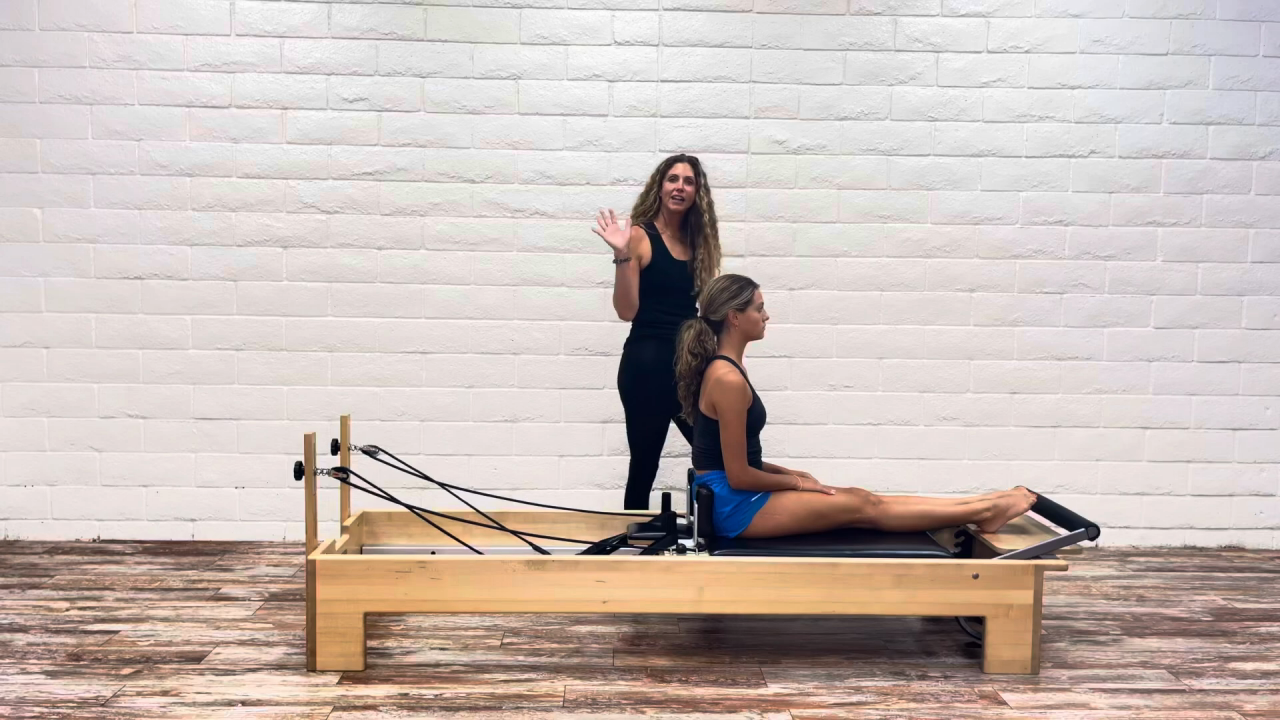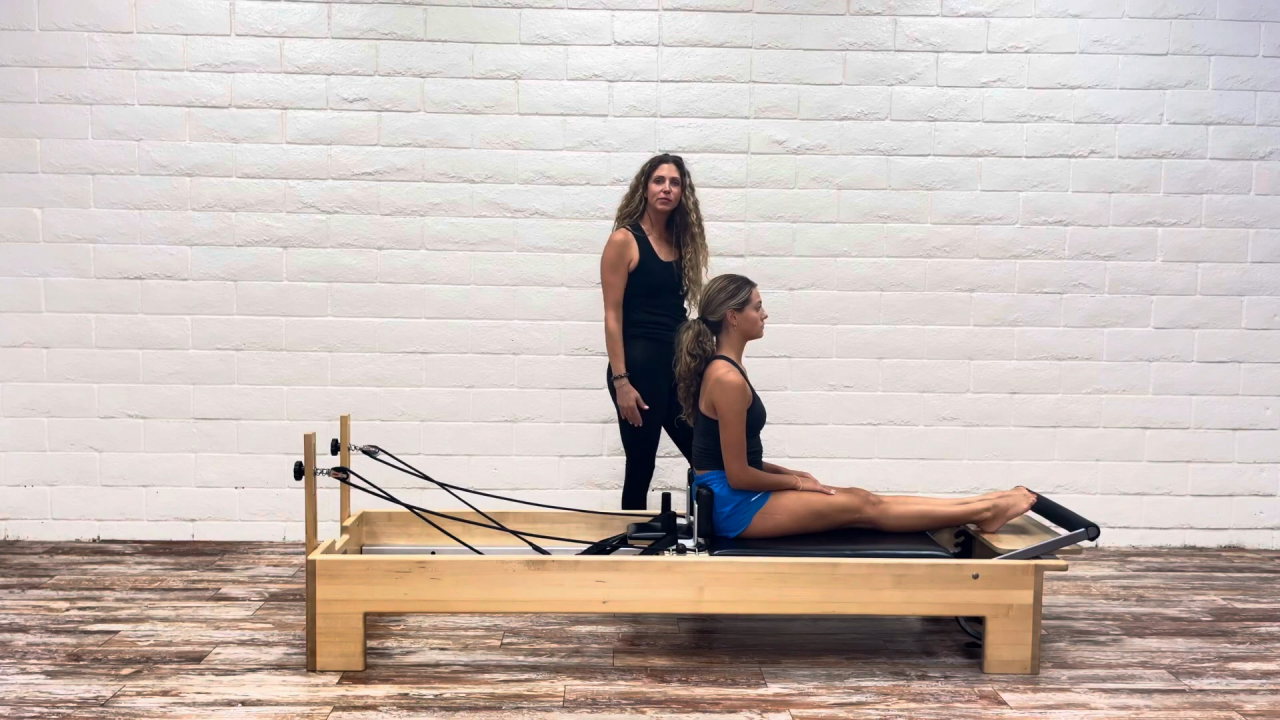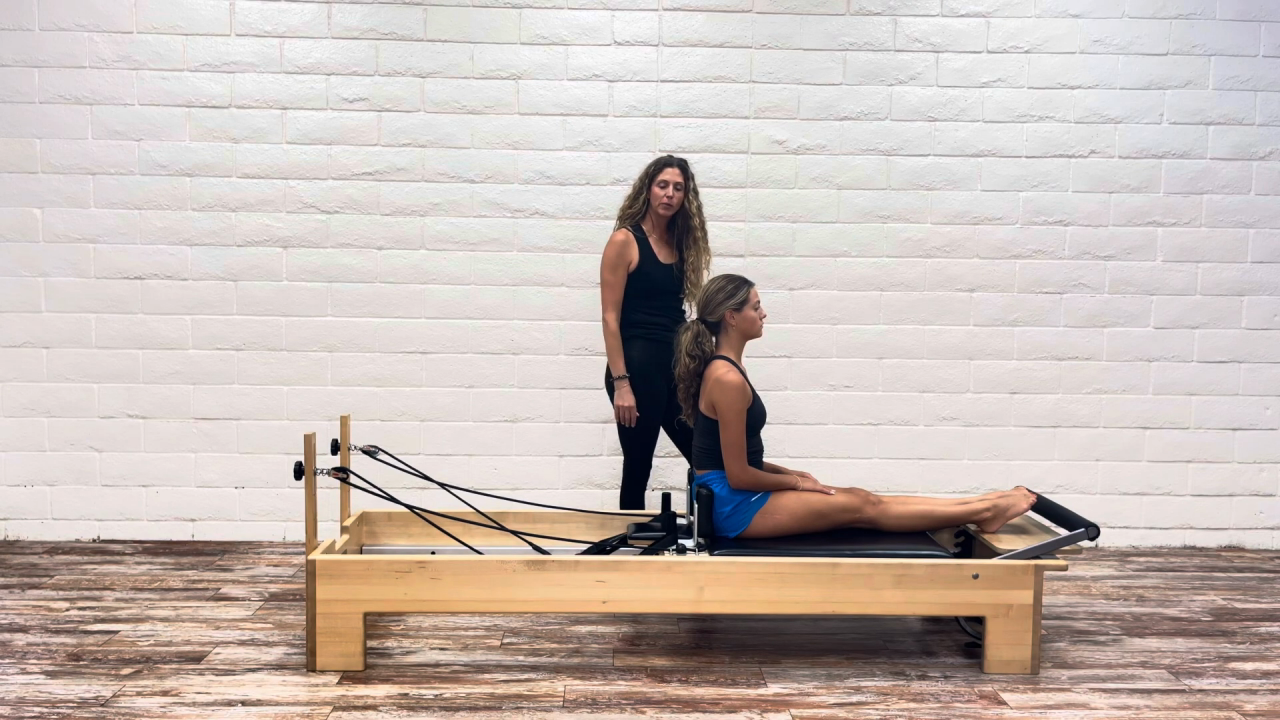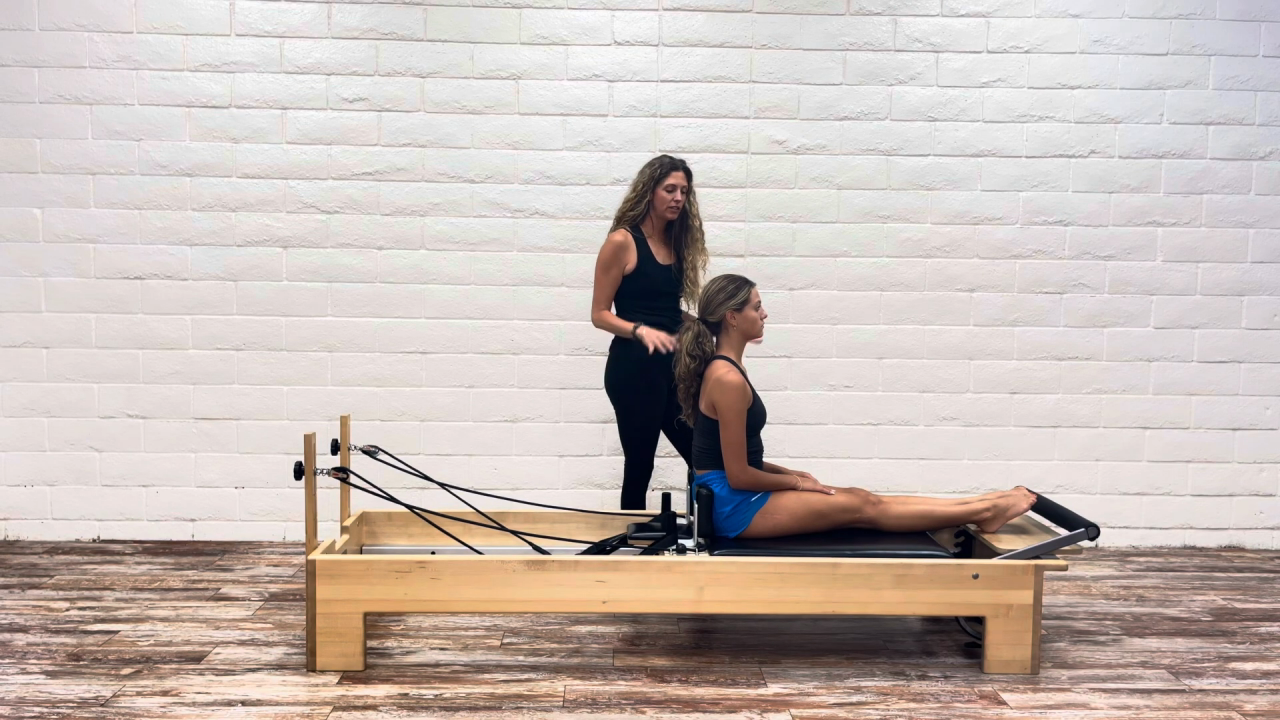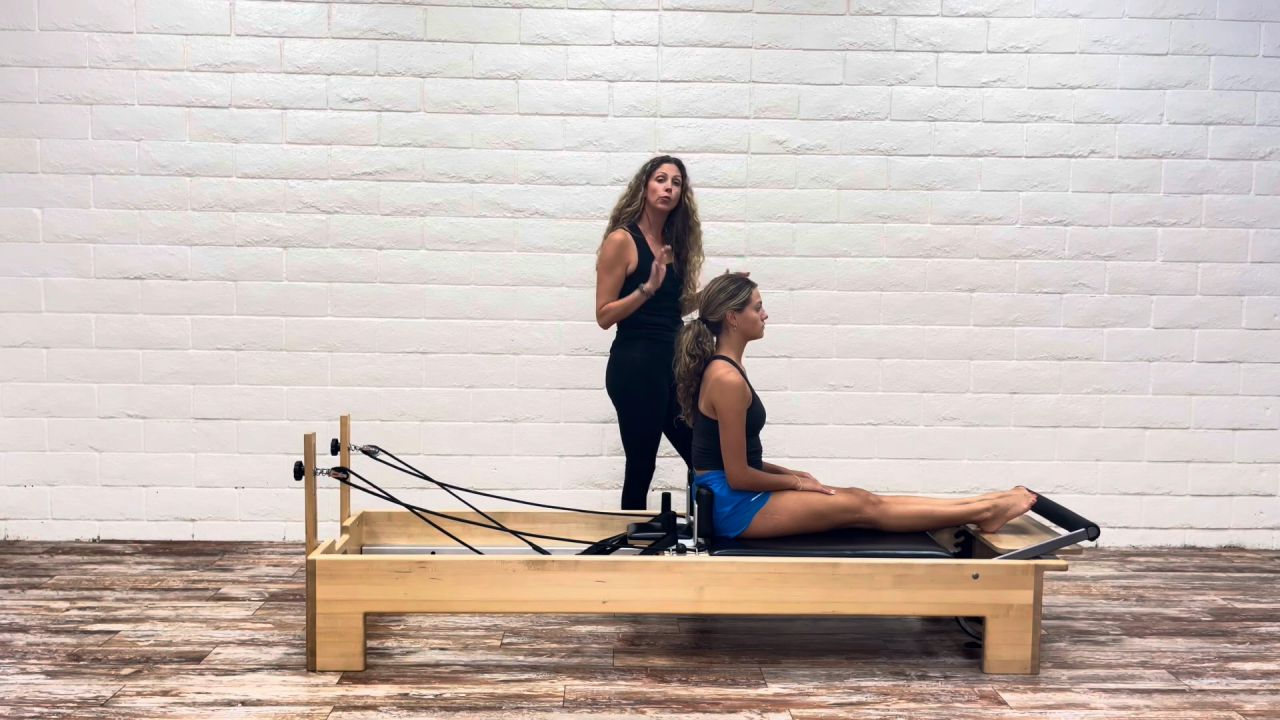
dt=0.5s
person 1, frame 1
left shoulder: (724, 369)
right shoulder: (728, 380)
right elbow: (739, 476)
left wrist: (787, 474)
right wrist: (796, 483)
left hip: (732, 494)
right hip: (733, 505)
left knee: (858, 497)
right knee: (862, 507)
left ankle: (979, 507)
right ankle: (982, 513)
person 1, frame 2
left shoulder: (724, 368)
right shoulder: (728, 380)
right elbow: (738, 475)
left wrist: (787, 474)
right wrist: (795, 482)
left hip: (731, 494)
right hip: (733, 504)
left knee: (860, 498)
right knee: (862, 507)
left ankle: (979, 504)
right ankle: (983, 512)
person 1, frame 3
left shoulder: (724, 368)
right shoulder: (728, 380)
right elbow: (739, 475)
left wrist: (788, 474)
right wrist: (795, 482)
left hip: (732, 494)
right hip: (733, 504)
left knee: (858, 497)
right knee: (861, 507)
left ankle: (980, 505)
right ankle: (982, 513)
person 1, frame 4
left shoulder: (723, 368)
right shoulder: (728, 379)
right elbow: (739, 474)
left wrist: (787, 473)
right wrist: (795, 482)
left hip: (732, 494)
right hip: (733, 504)
left knee: (859, 497)
right knee: (862, 507)
left ankle: (979, 504)
right ankle: (982, 513)
person 1, frame 5
left shoulder: (723, 369)
right shoulder: (728, 380)
right elbow: (739, 476)
left wrist: (788, 474)
right wrist: (795, 482)
left hip: (730, 494)
right hip: (733, 504)
left knee: (858, 498)
right knee: (862, 507)
left ankle: (980, 506)
right ankle: (982, 513)
person 2, frame 1
left shoulder: (697, 240)
right shoulder: (639, 237)
right elbow: (627, 311)
right wrist: (623, 256)
right hip: (647, 362)
right knee: (644, 466)
person 2, frame 2
left shoulder: (680, 240)
right shoulder: (624, 240)
right elbow: (612, 317)
right wrist: (622, 380)
left hip: (678, 361)
right hip: (640, 361)
right knee: (641, 466)
person 2, frame 3
left shoulder: (680, 242)
right shoulder: (624, 241)
right elbow: (610, 318)
right wrist: (620, 382)
left hip: (676, 362)
right hip: (639, 363)
right knee: (638, 467)
person 2, frame 4
left shoulder: (677, 242)
right shoulder: (622, 242)
right elbow: (599, 314)
right wrist: (640, 330)
left hip: (673, 363)
right hip: (634, 364)
right knee: (639, 466)
person 2, frame 5
left shoulder: (672, 241)
right shoulder: (621, 240)
right elbow: (604, 316)
right wrist: (648, 287)
left hip: (671, 361)
right hip: (633, 363)
right knee: (641, 466)
